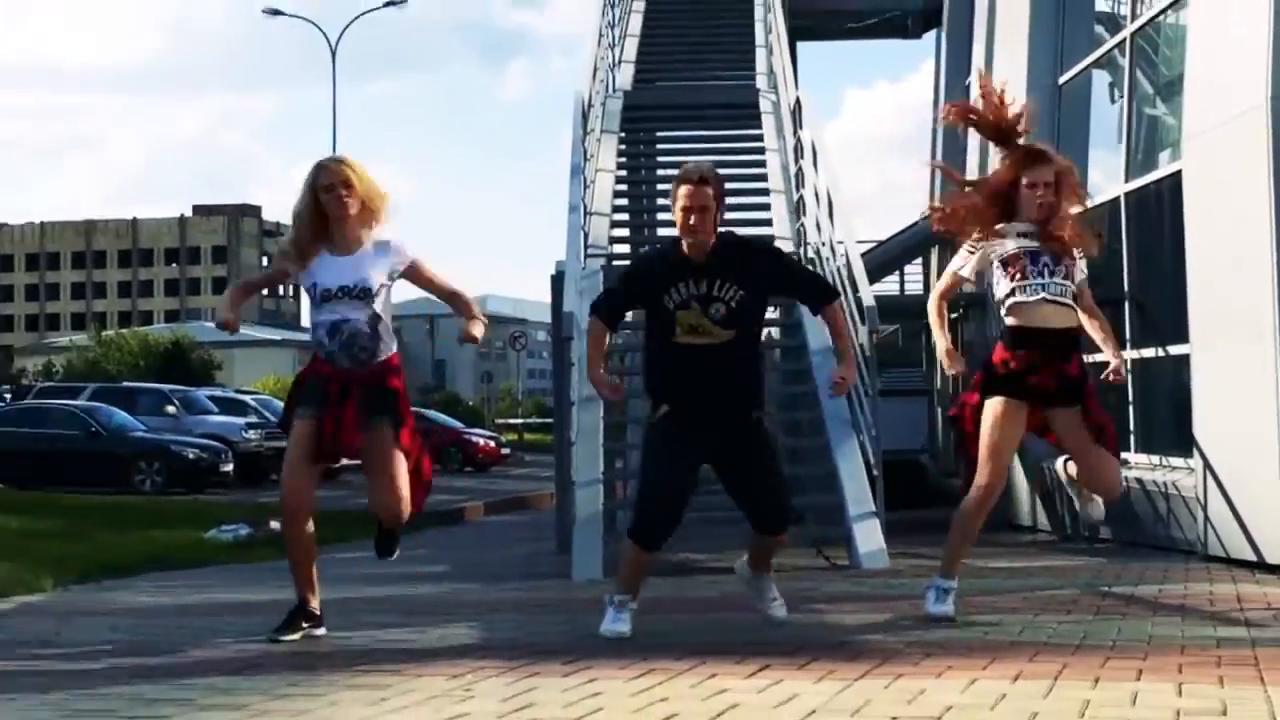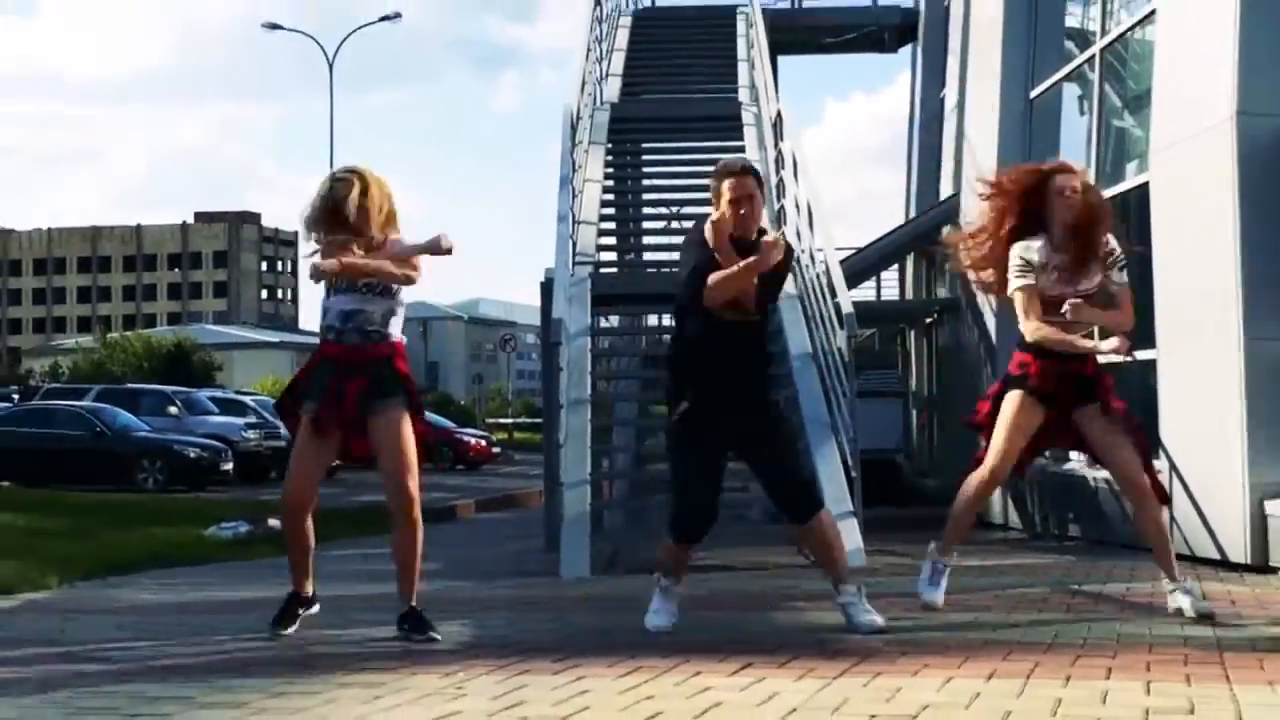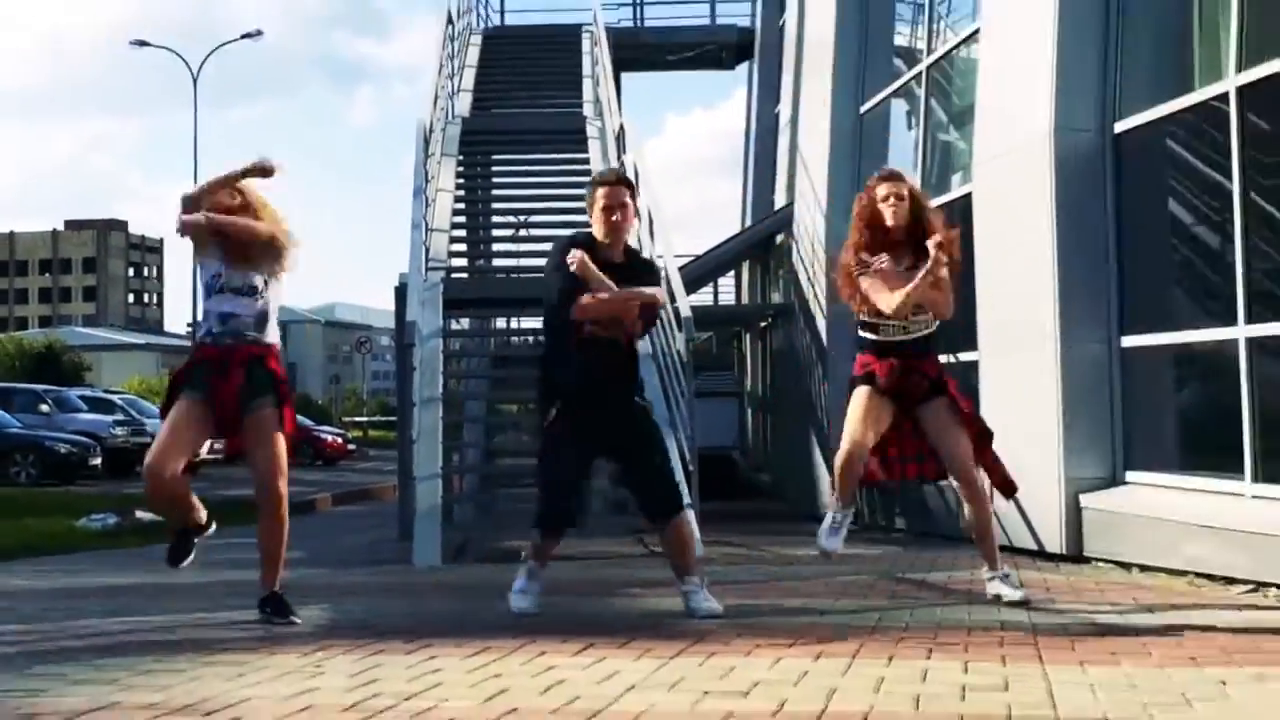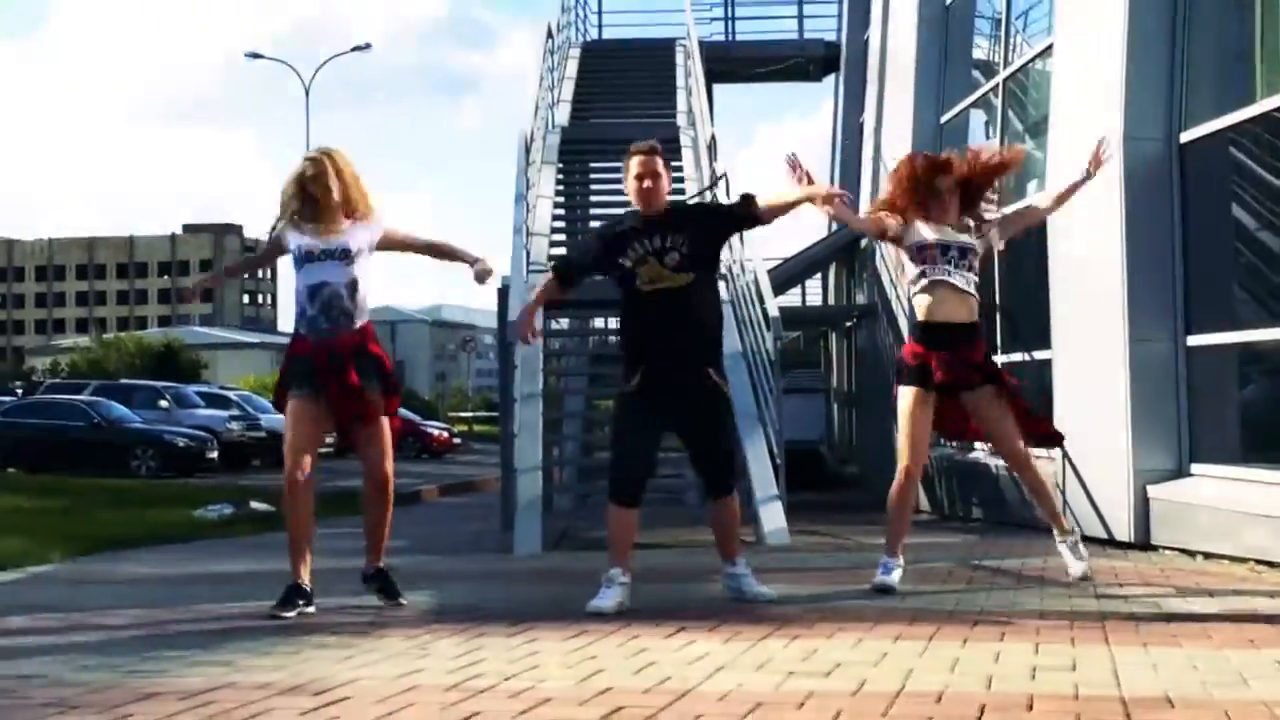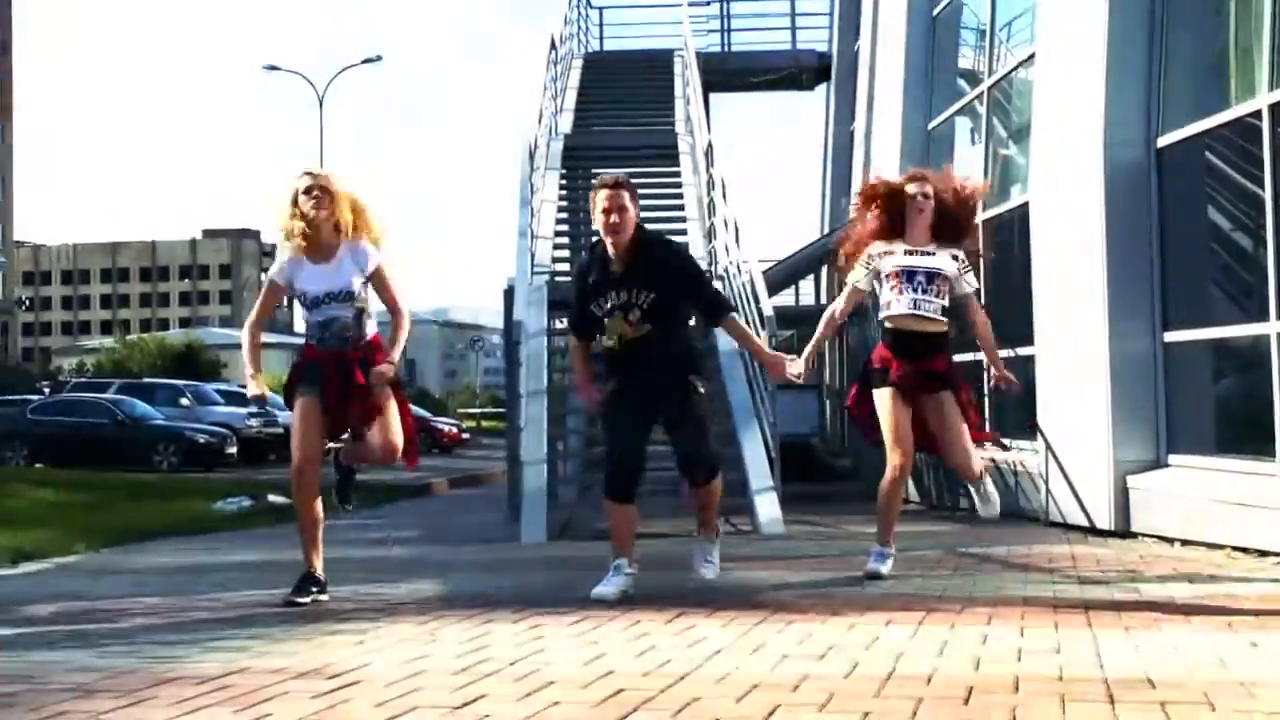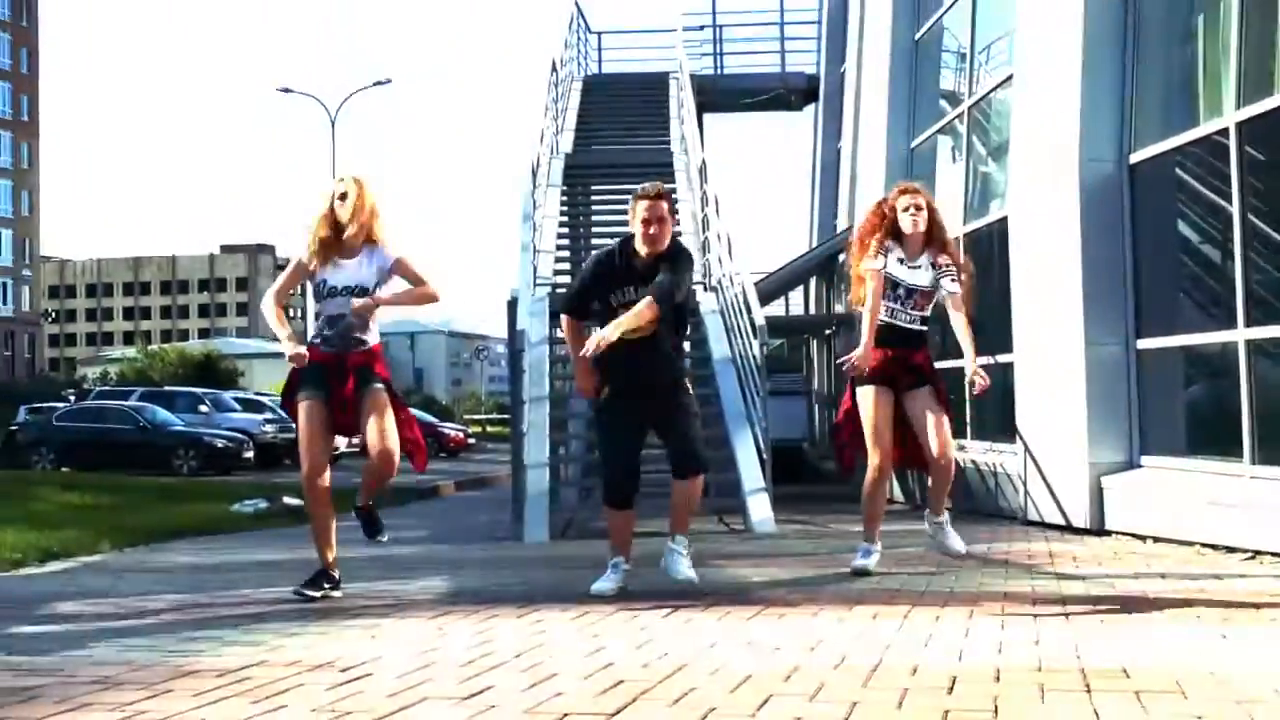
dt=0.2s
person 1, frame 1
left shoulder: (387, 252)
right shoulder: (305, 255)
left elbow: (448, 291)
right elbow: (252, 283)
left wrist: (473, 317)
right wrist: (231, 306)
left hip: (378, 382)
right hip: (323, 381)
left knee: (394, 504)
right knee: (293, 502)
left ankle: (388, 521)
right ankle: (308, 608)
person 1, frame 2
left shoulder: (398, 247)
right shoulder: (331, 244)
left elbow: (408, 273)
right elbow: (327, 263)
left wrist: (344, 264)
right wrist: (424, 245)
left hip: (383, 370)
right hip: (329, 370)
left knee: (404, 491)
right knee: (296, 497)
left ankle: (409, 608)
right ankle: (301, 593)
person 1, frame 3
left shoulder: (272, 250)
right shoulder: (209, 247)
left elbow: (265, 229)
right elbow: (191, 210)
left wrist: (207, 216)
right wrist: (247, 171)
left hip: (257, 368)
right hip: (207, 368)
left knee: (273, 489)
right knee: (156, 471)
left ankle: (271, 593)
right ankle: (194, 519)
person 1, frame 4
left shoulder: (364, 230)
right shoulder: (290, 230)
left elbow: (424, 245)
right elbow: (258, 260)
left wrist: (472, 260)
right wrist: (212, 278)
left hip: (358, 355)
right hip: (308, 358)
left knee: (379, 471)
right knee: (296, 474)
left ankle: (375, 567)
right ankle: (301, 583)
person 1, frame 5
left shoulder: (361, 250)
right shoulder: (289, 261)
left elbow: (399, 312)
right elbow: (255, 322)
left wrist: (393, 357)
right wrist: (253, 374)
left hip: (363, 360)
right hip: (317, 363)
left knee: (389, 446)
right knee: (303, 467)
left ankle: (348, 461)
right ankle: (314, 573)
person 1, frame 6
left shoulder: (381, 256)
right shoulder: (315, 256)
left elbow: (430, 293)
right elbow: (272, 302)
left wrist: (377, 300)
right wrist: (288, 342)
left hip: (363, 364)
right hip: (317, 366)
left knee: (386, 456)
right knee: (313, 470)
left ankle: (366, 502)
right ankle: (329, 570)
person 2, frame 1
left shoulder: (753, 255)
right shoulder: (653, 264)
left elbow: (822, 294)
right elbow: (604, 311)
left wrist: (846, 357)
right wrist: (596, 368)
left hip: (739, 410)
right hip: (677, 411)
left knee: (774, 510)
right knee: (654, 515)
left ankle: (758, 572)
right ankle: (622, 602)
person 2, frame 2
left shoulder: (773, 248)
right shoulder: (700, 242)
left elbow: (764, 278)
right elbow: (706, 296)
left wrist: (731, 258)
right wrist: (755, 262)
left hip: (754, 398)
right hip: (696, 401)
left knee: (801, 495)
right knee: (693, 512)
left ankle: (848, 596)
right ankle: (667, 588)
person 2, frame 3
left shoulder: (644, 272)
right shoulder: (569, 253)
left elbow: (637, 324)
right elbow: (570, 308)
left wrist: (596, 277)
right wrist: (614, 303)
left hip: (624, 400)
right hip: (567, 402)
left knee: (665, 496)
right knee: (560, 506)
left ankle: (692, 587)
right ankle: (534, 567)
person 2, frame 4
left shoulder: (699, 220)
right shoulder: (615, 231)
left elbow: (752, 212)
right elbow: (565, 273)
left wrist: (807, 195)
right wrist: (532, 308)
left hip: (699, 373)
right hip: (643, 375)
left knee: (721, 470)
right knee: (626, 476)
left ankle: (735, 569)
right ankle: (618, 579)
person 2, frame 5
left shoulder: (670, 256)
right shoulder: (589, 272)
left elbow: (715, 307)
right elbow: (580, 331)
left wrist: (761, 351)
right wrist: (584, 382)
left hip: (679, 377)
right hip: (628, 386)
left knee: (700, 466)
right knee: (620, 474)
left ankle: (706, 541)
right ankle: (622, 568)
person 2, frame 6
left shoulder: (679, 260)
right shoulder: (608, 259)
left elbow: (659, 301)
right elbow: (571, 311)
left wrist: (615, 329)
right wrist: (581, 366)
left hip: (666, 379)
right hip: (616, 385)
left knee: (690, 461)
right knee: (618, 477)
left ankle: (677, 547)
right ankle: (619, 564)
person 3, frame 1
left shoulder: (1069, 234)
right shoulder: (989, 235)
left elbow: (1085, 304)
right elbow: (940, 294)
left wrist: (1112, 349)
right wrist: (943, 341)
left hip: (1067, 367)
right hip: (1012, 363)
left knee: (1108, 479)
right knee: (987, 485)
left ankle: (1074, 473)
right ankle: (944, 583)
person 3, frame 2
left shoulder: (1104, 247)
right shoulder: (1024, 253)
left elbow: (1126, 317)
right elbow: (1033, 326)
left wrist: (1079, 307)
right wrist: (1095, 343)
left hip: (1083, 374)
right hip: (1033, 368)
left knee: (1137, 480)
right knee: (994, 468)
left ankle: (1174, 583)
right ankle: (940, 558)
person 3, frame 3
left shoulder: (929, 247)
right shoulder: (865, 258)
left elbow: (945, 311)
right elbow: (894, 306)
left wrist: (939, 266)
right wrist: (926, 270)
left hip: (924, 368)
right hip: (876, 367)
left knee: (969, 474)
right knee: (853, 450)
left ankle: (997, 574)
right ankle: (842, 509)
person 3, frame 4
left shoulder: (979, 229)
right shoulder: (911, 228)
left elbow: (1034, 213)
right elbow: (857, 220)
left wrist: (1083, 179)
left hip: (970, 354)
right hip: (922, 353)
left knee: (1018, 454)
right knee: (910, 466)
left ankle: (1065, 534)
right ankle: (891, 560)
person 3, frame 5
left shoulder: (954, 256)
right shoulder: (878, 252)
left elbow: (975, 314)
right elbow: (841, 305)
left wrist: (997, 363)
right wrist: (808, 353)
left hip: (937, 363)
right hip: (891, 361)
left knee: (963, 461)
right knee: (899, 461)
left ankle: (978, 476)
right ankle: (883, 548)
person 3, frame 6
left shoulder: (940, 265)
right shoulder: (881, 250)
left elbow: (958, 315)
right elbow: (868, 297)
left wrist: (973, 362)
right wrist: (865, 346)
left hip: (914, 361)
right hip: (875, 359)
left knee: (941, 454)
right knee: (879, 460)
left ankle: (937, 518)
right ankle: (870, 543)
